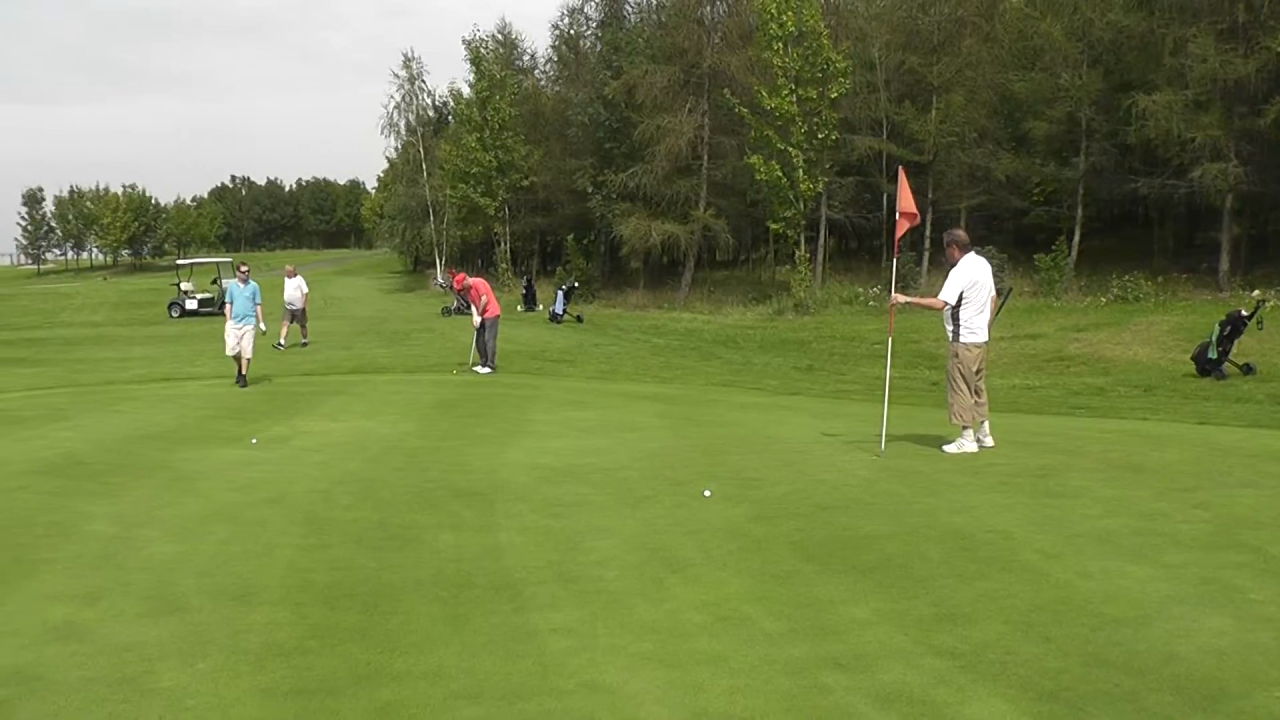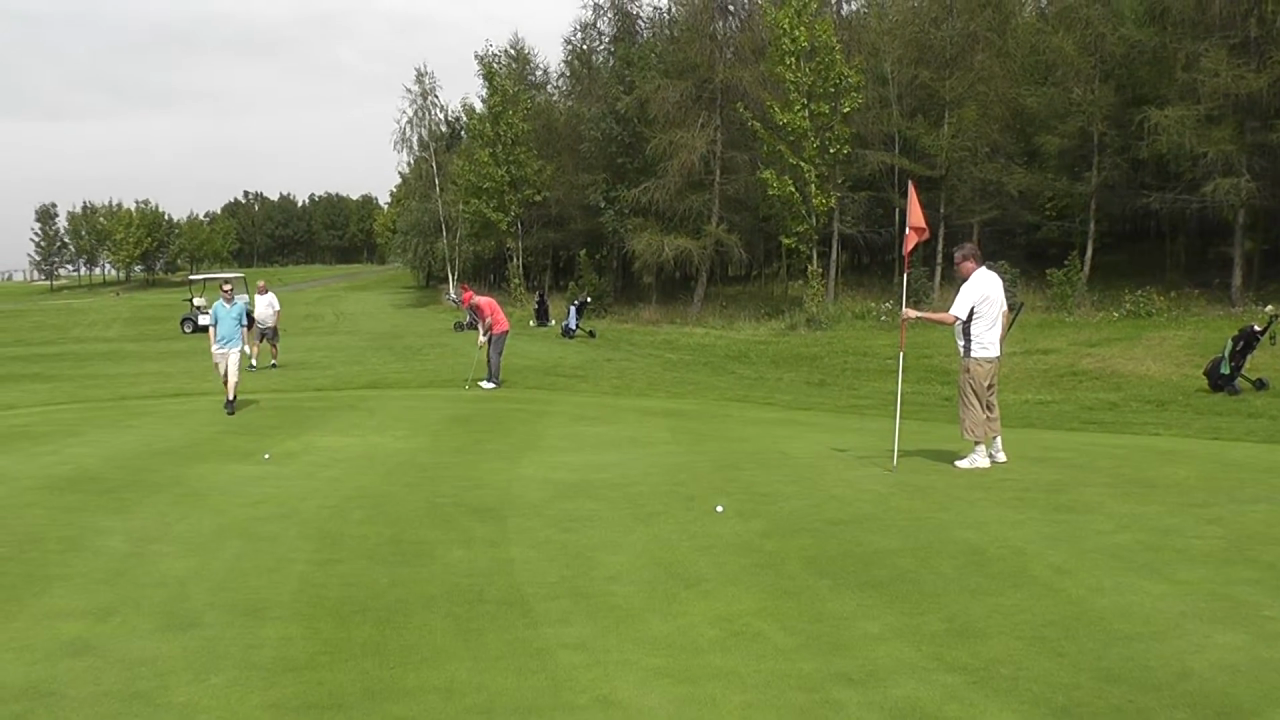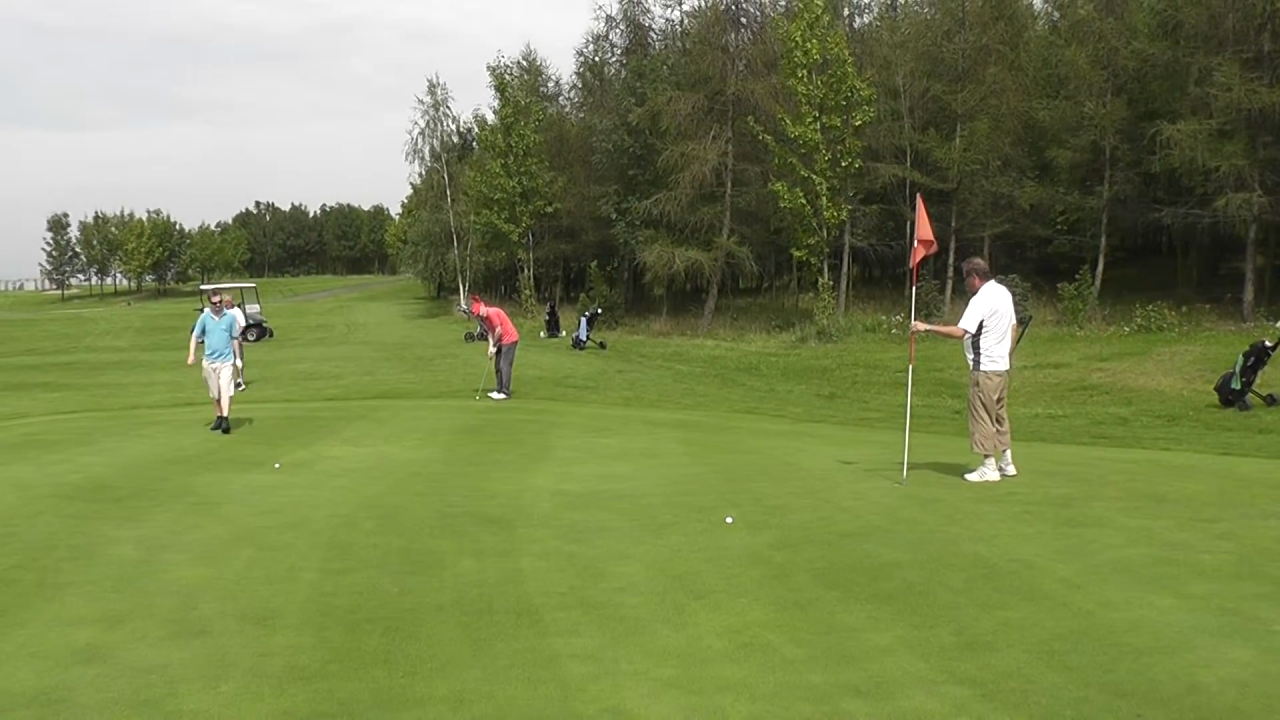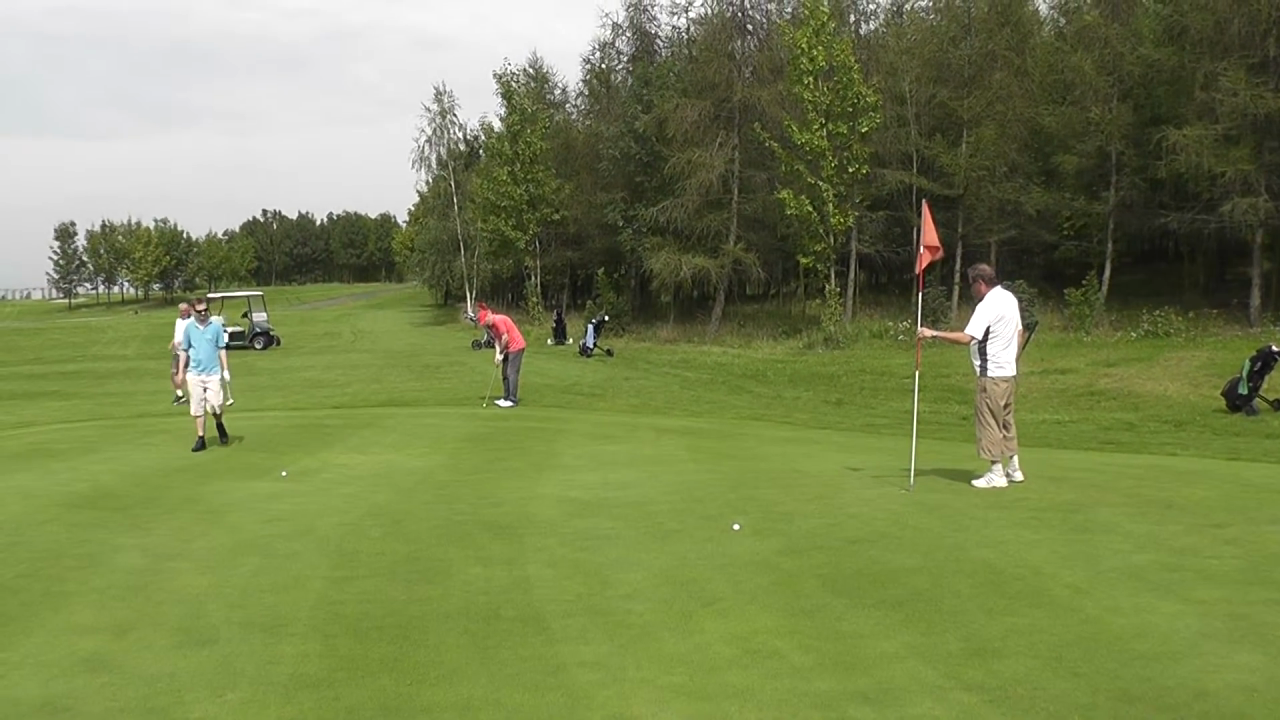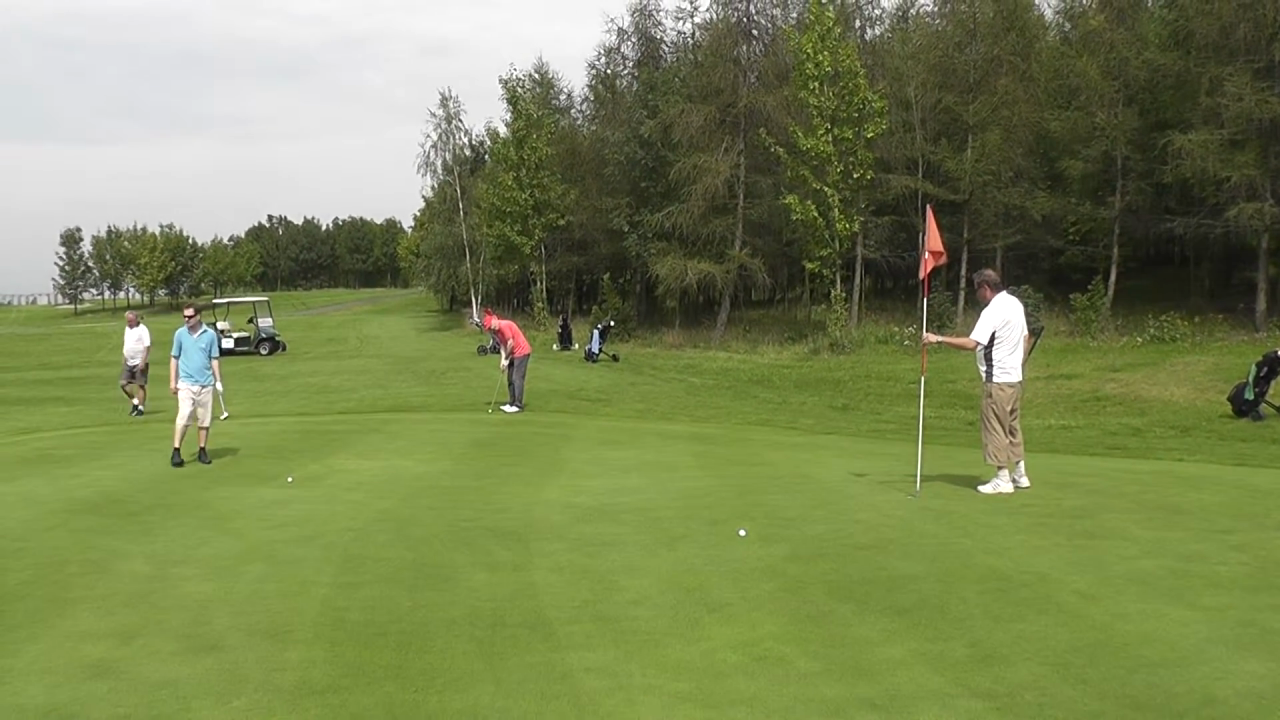
dt=1s
person 1, frame 1
left shoulder: (961, 271)
right shoulder: (983, 264)
left elbow: (939, 303)
right elbow: (992, 298)
left wrist: (907, 300)
left hip: (964, 339)
right hip: (980, 337)
left knee: (961, 388)
right knee: (977, 386)
left ankle: (967, 438)
right ankle: (984, 434)
person 1, frame 2
left shoulder: (972, 286)
right shoulder: (994, 278)
left elbow: (950, 318)
right elbow: (1004, 312)
left wrist: (917, 314)
left hip: (975, 354)
right hip: (992, 352)
left knee: (972, 403)
right knee: (989, 401)
left ankle: (979, 454)
right ankle: (996, 449)
person 1, frame 3
left shoulder: (981, 300)
right shoulder: (1003, 292)
left elbow: (960, 332)
right elbow: (1013, 326)
left wrist: (927, 327)
left hip: (985, 368)
right hip: (1001, 365)
left knee: (982, 416)
right knee: (999, 414)
left ankle: (989, 467)
right ankle: (1006, 462)
person 1, frame 4
left shoulder: (988, 305)
right shoulder: (1009, 298)
left elbow: (966, 337)
right elbow: (1019, 332)
left wrist: (934, 333)
left hip: (991, 374)
right hip: (1008, 371)
left knee: (989, 422)
right knee: (1006, 420)
left ankle: (996, 473)
right ankle: (1013, 468)
person 1, frame 5
left shoulder: (993, 311)
right shoulder: (1015, 303)
left elbow: (971, 343)
right elbow: (1025, 337)
left wrist: (939, 339)
left hip: (997, 379)
right hip: (1014, 377)
left knee: (995, 428)
right knee: (1012, 426)
left ankle: (1003, 479)
right ankle: (1019, 474)
